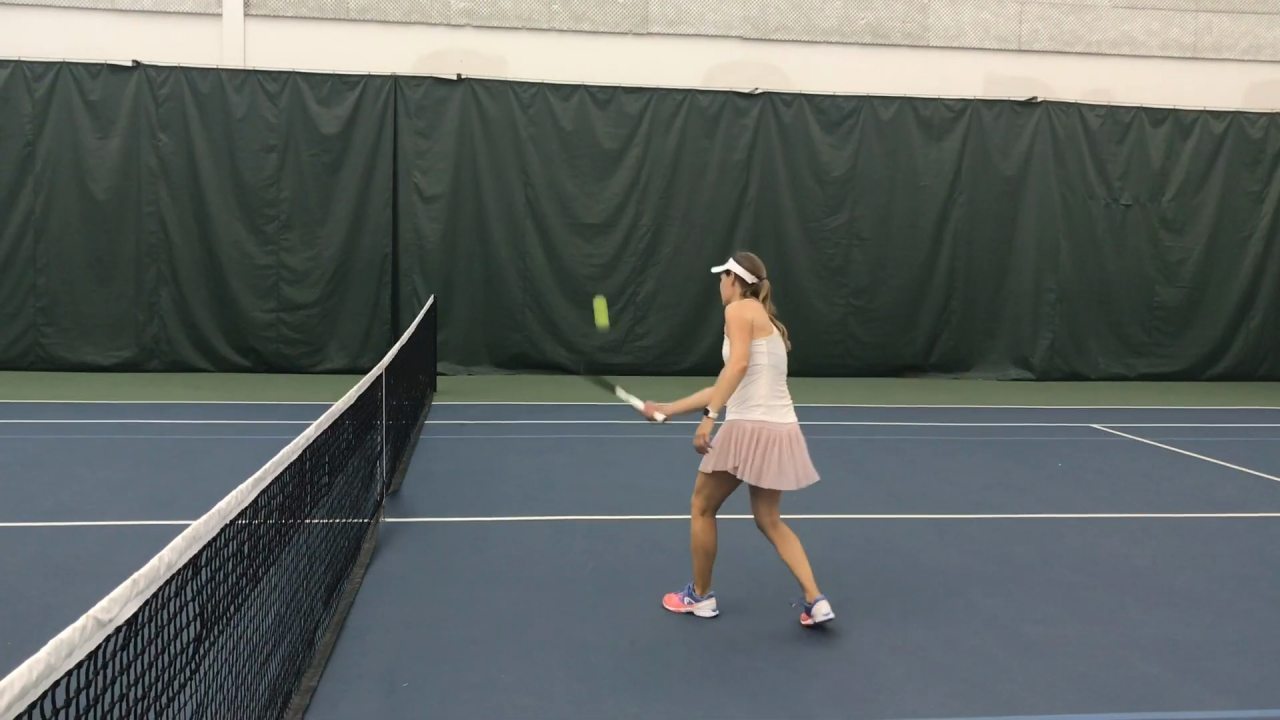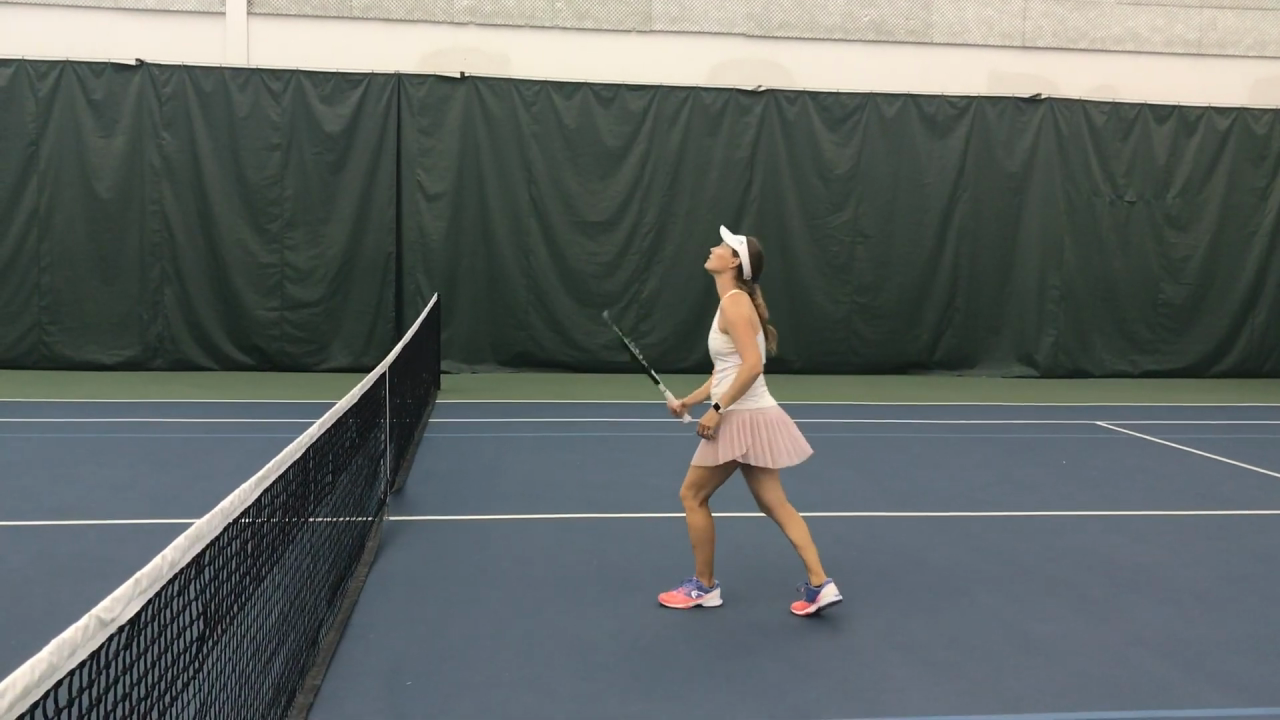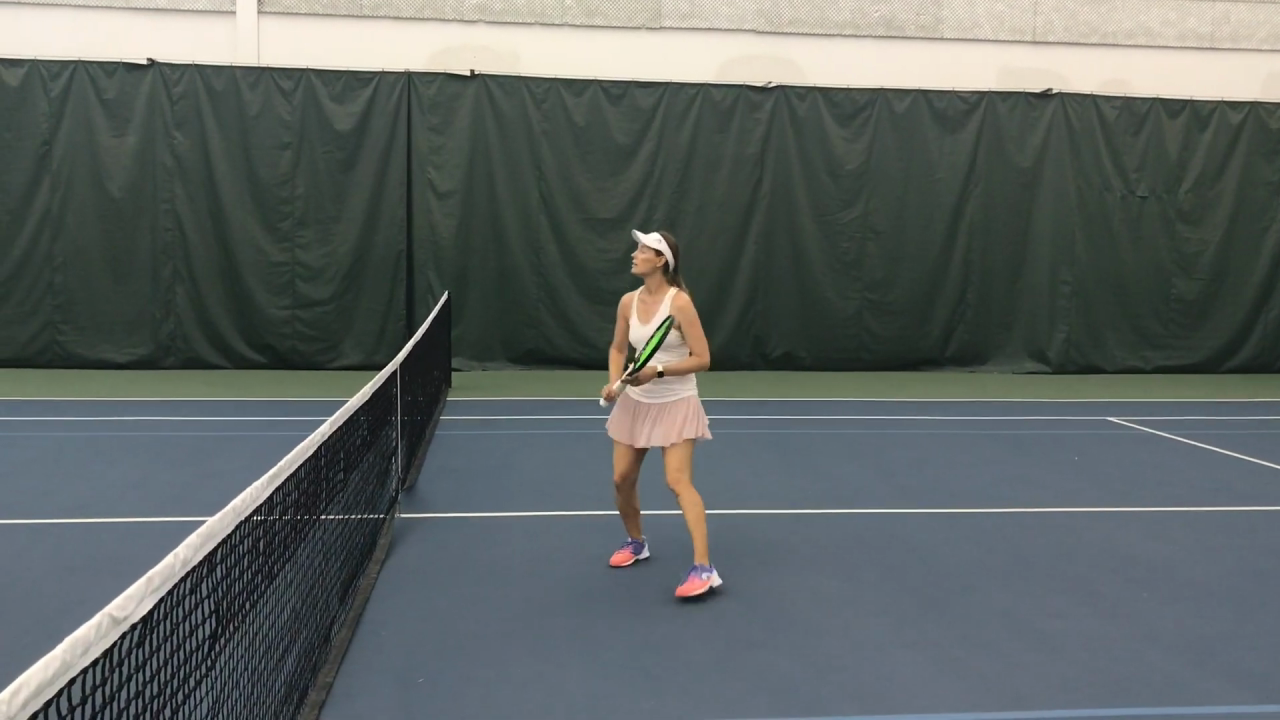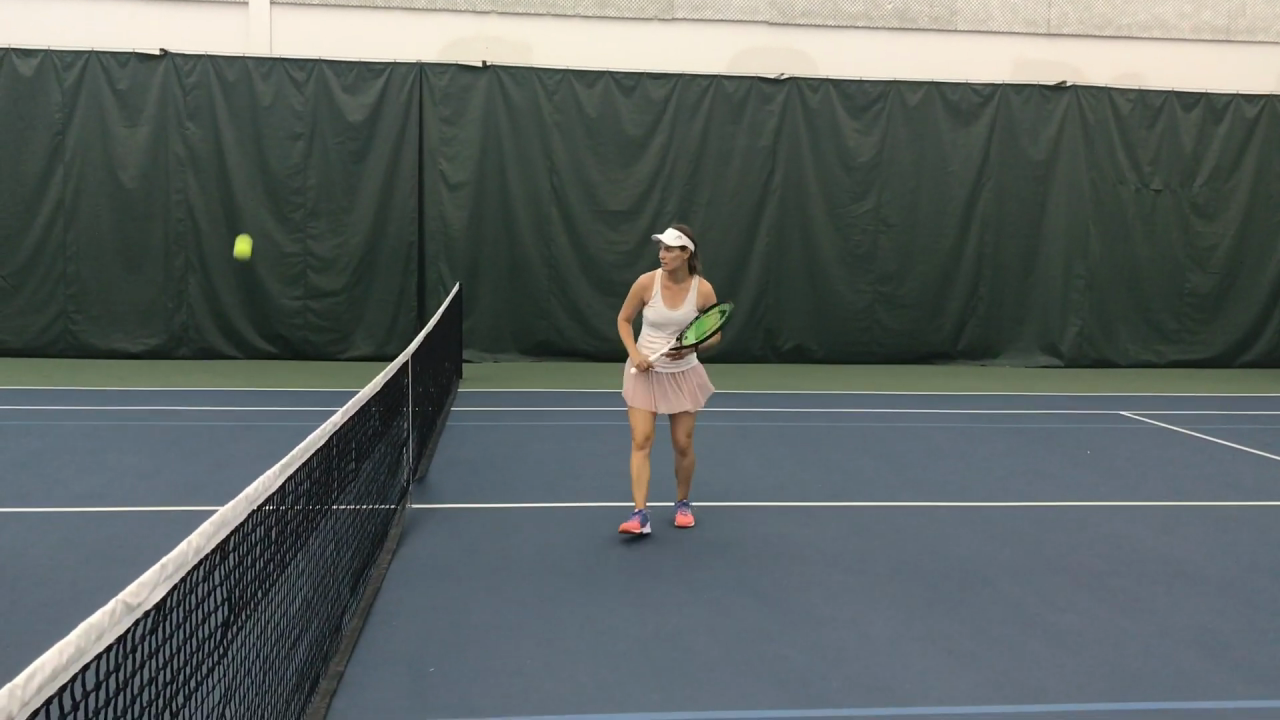
dt=0.7s
person 1, frame 1
left shoulder: (740, 310)
right shoulder: (765, 320)
left elbow: (739, 365)
right elbow: (720, 389)
left wrist: (709, 419)
right wrist: (666, 409)
left hip: (751, 429)
right hip: (781, 430)
left knee: (701, 507)
right knee: (770, 521)
left ankle: (700, 596)
right ankle: (816, 600)
person 1, frame 2
left shoulder: (734, 303)
right shoulder: (733, 303)
left elbow: (752, 366)
left wrist: (716, 410)
right wrist: (689, 401)
left hip: (742, 419)
right hip: (753, 417)
left knee: (692, 496)
right knee: (774, 503)
left ankle: (705, 586)
right ankle: (820, 584)
person 1, frame 3
left shoulder: (680, 302)
right shoulder: (627, 302)
left elbow: (703, 359)
right elbow: (619, 349)
left wrist: (657, 372)
right wrist: (613, 382)
left hip: (676, 404)
right hip: (635, 403)
left knee: (679, 483)
right knee: (621, 480)
left ankle: (704, 569)
right ankle: (636, 541)
person 1, frame 4
left shoulder: (703, 290)
right shoulder: (646, 282)
left elbow: (714, 335)
right elbow: (624, 320)
left wrist: (692, 347)
right wrist: (635, 354)
left hip: (682, 374)
right hip: (646, 373)
left knee: (683, 445)
right knee: (641, 442)
left ankle: (683, 503)
right ankle: (640, 514)
